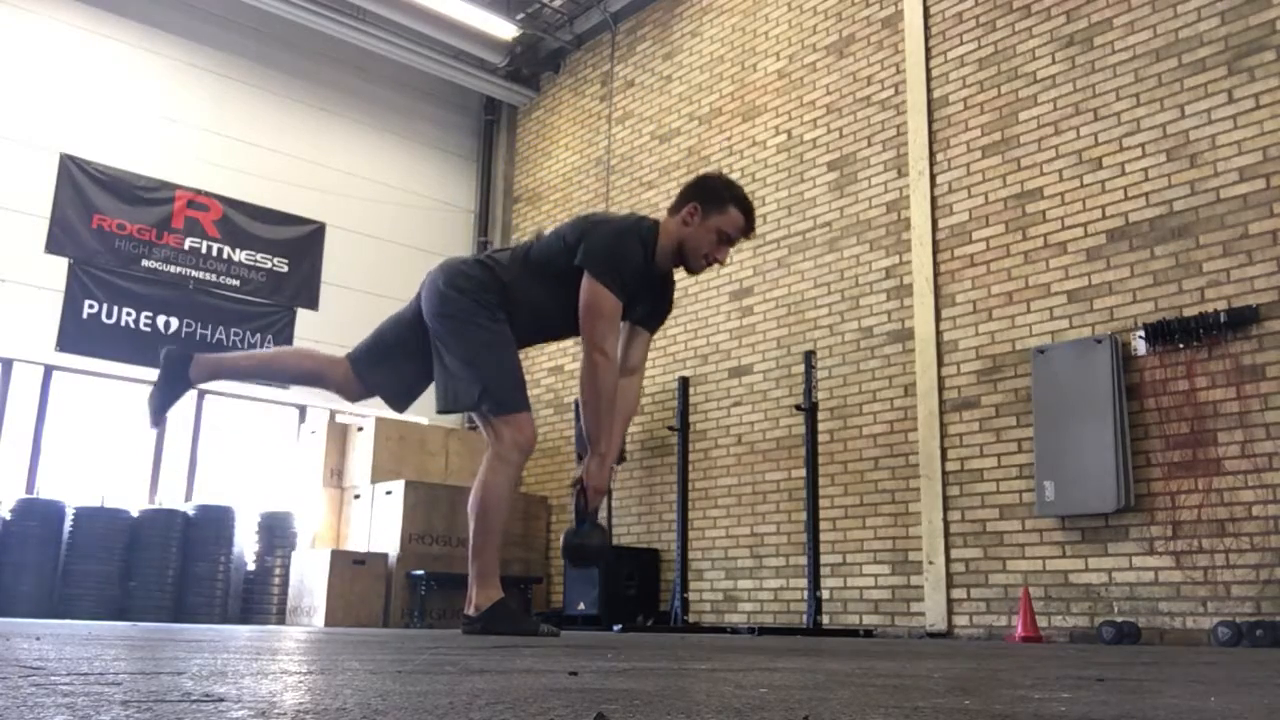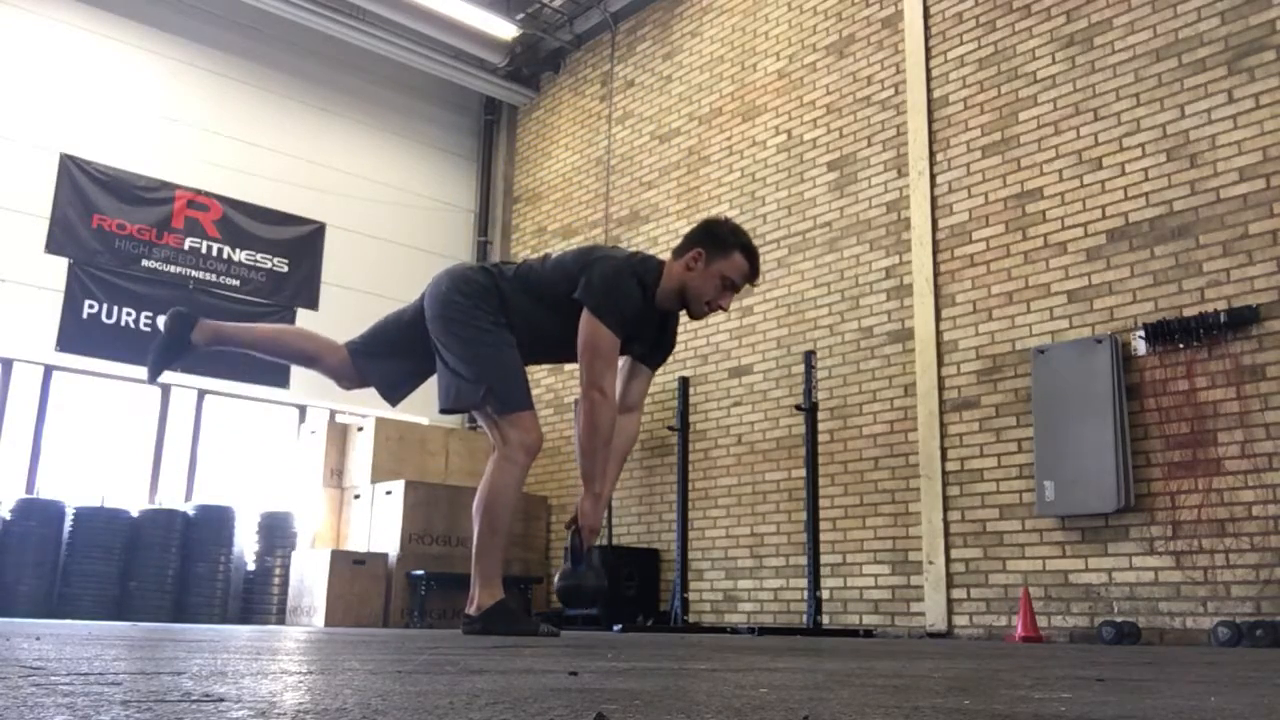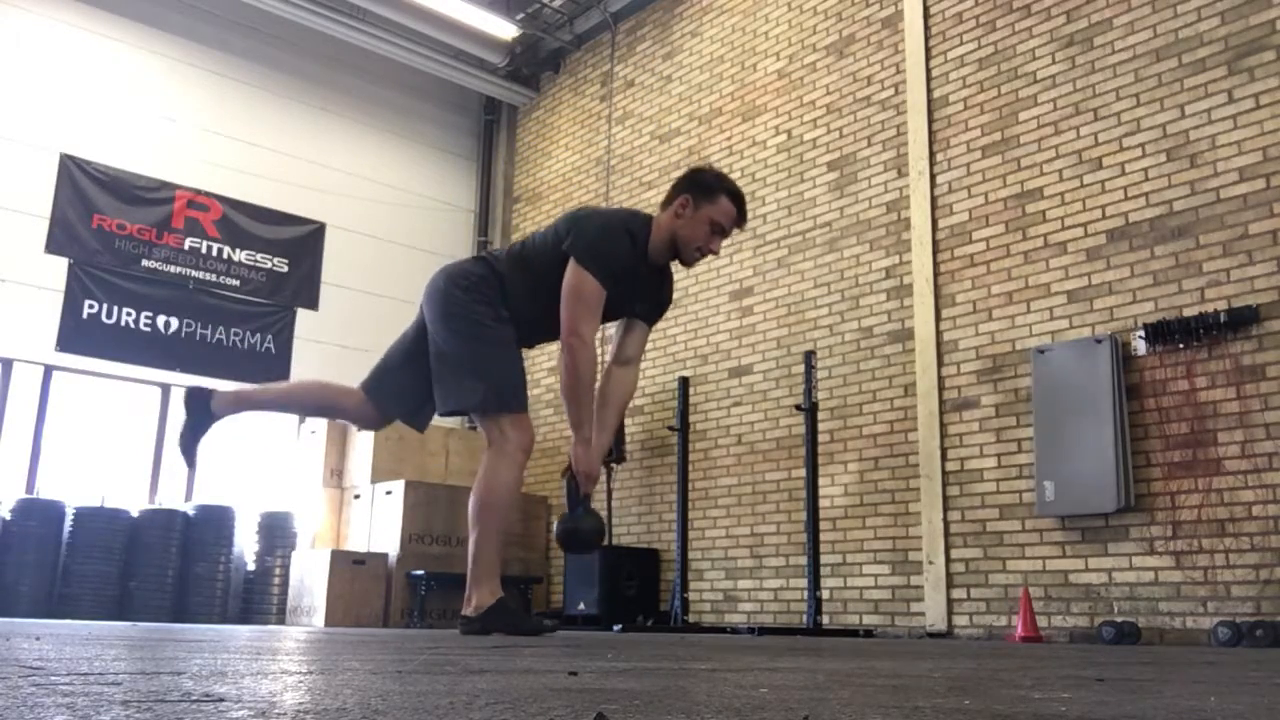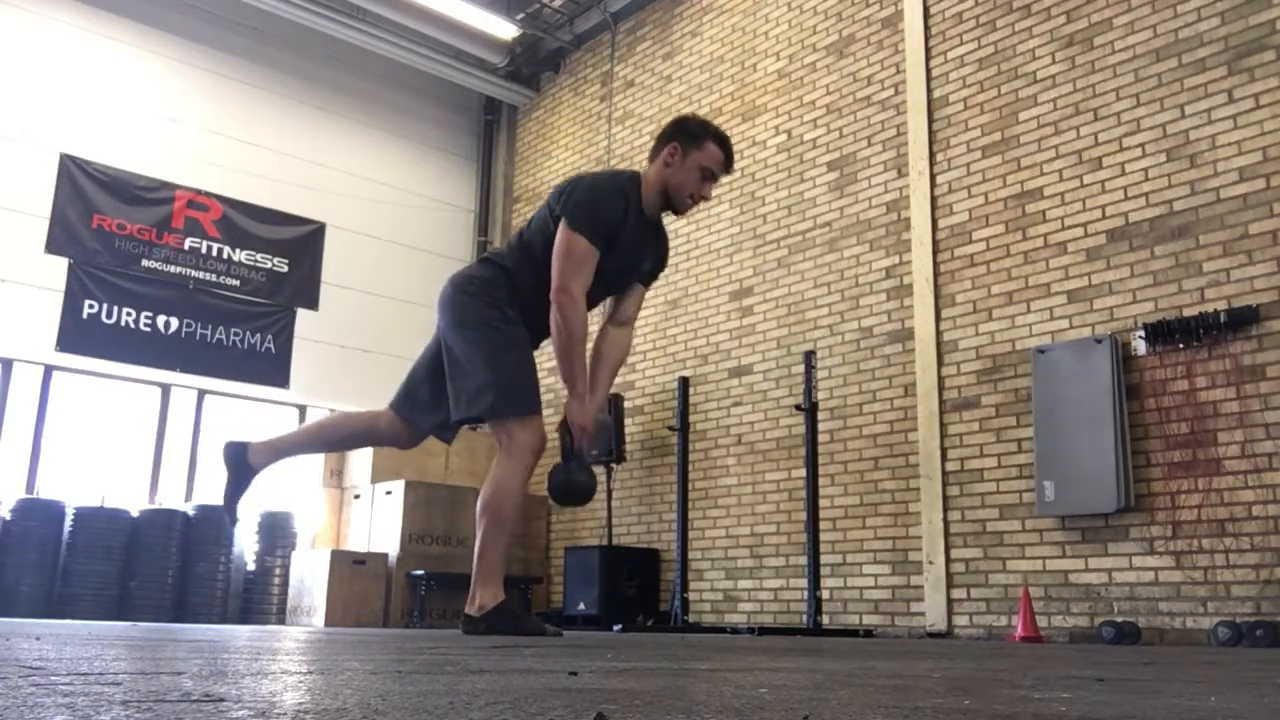
dt=0.5s
person 1, frame 1
left shoulder: (657, 288)
right shoulder: (618, 242)
left elbow: (629, 374)
right elbow: (598, 357)
left wrist: (608, 456)
right wrist: (596, 457)
left hip: (457, 303)
right hip: (465, 295)
left knee: (348, 378)
right knee: (514, 437)
left ankle: (194, 368)
right ankle: (484, 603)
person 1, frame 2
left shoulder: (660, 326)
right shoulder: (620, 280)
left elbow: (627, 412)
right elbow: (596, 395)
left wrist: (603, 498)
right wrist: (590, 496)
left hip: (455, 306)
right hip: (467, 299)
left knee: (343, 367)
right knee: (520, 439)
left ankle: (198, 331)
right ankle: (485, 604)
person 1, frame 3
left shoulder: (656, 285)
right shoulder: (609, 234)
left elbow: (623, 368)
right elbow: (576, 342)
left wrist: (598, 449)
right wrist: (581, 442)
left hip: (462, 306)
right hip: (468, 296)
left knee: (366, 408)
right knee: (512, 440)
left ankle: (215, 403)
right ankle: (483, 602)
person 1, frame 4
left shoulder: (653, 245)
right shoulder: (599, 194)
left elbow: (619, 326)
right elbow: (565, 298)
left wrist: (594, 403)
right wrist: (577, 397)
left hip: (496, 318)
right hip: (483, 302)
left knee: (401, 426)
right knee: (523, 441)
left ankle: (255, 456)
right ankle: (485, 603)
